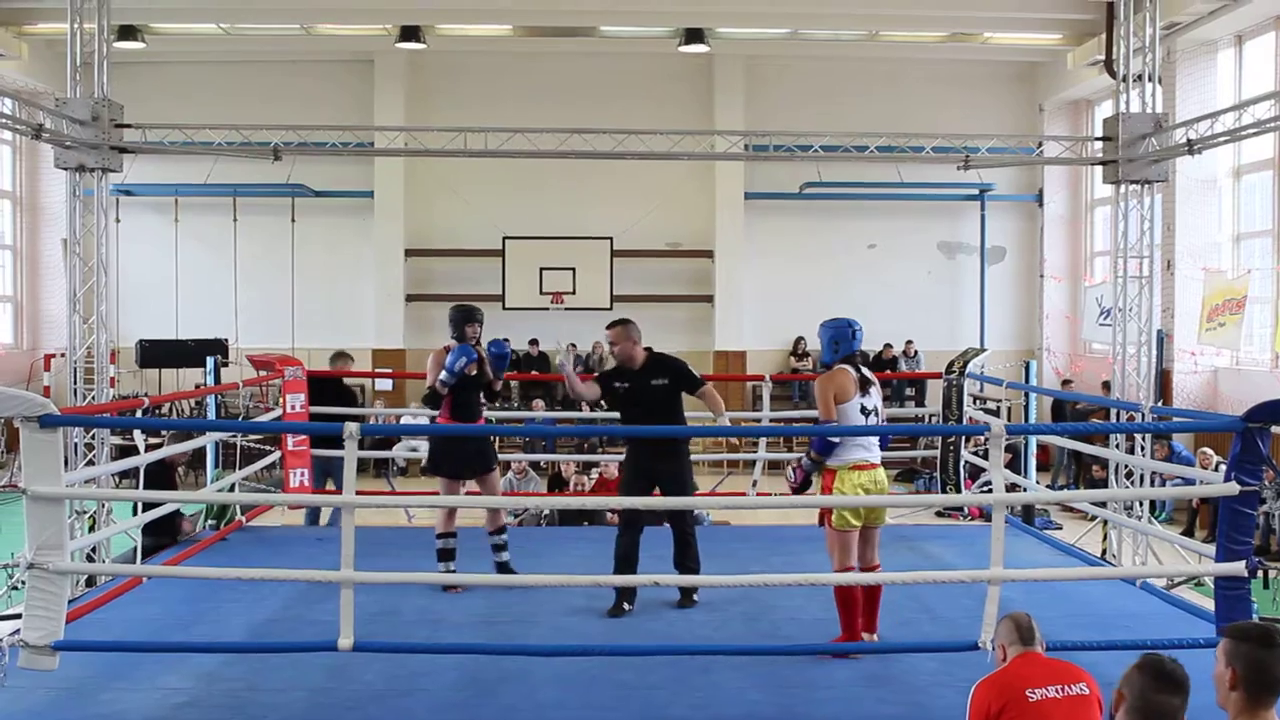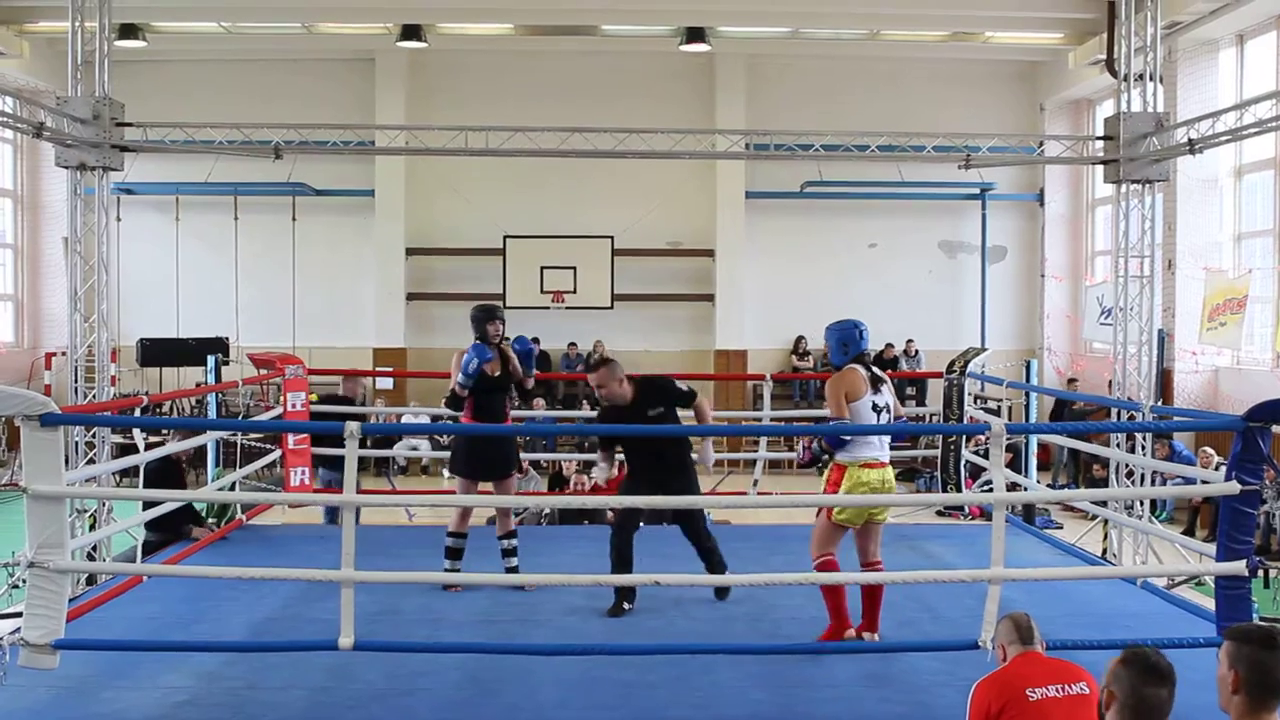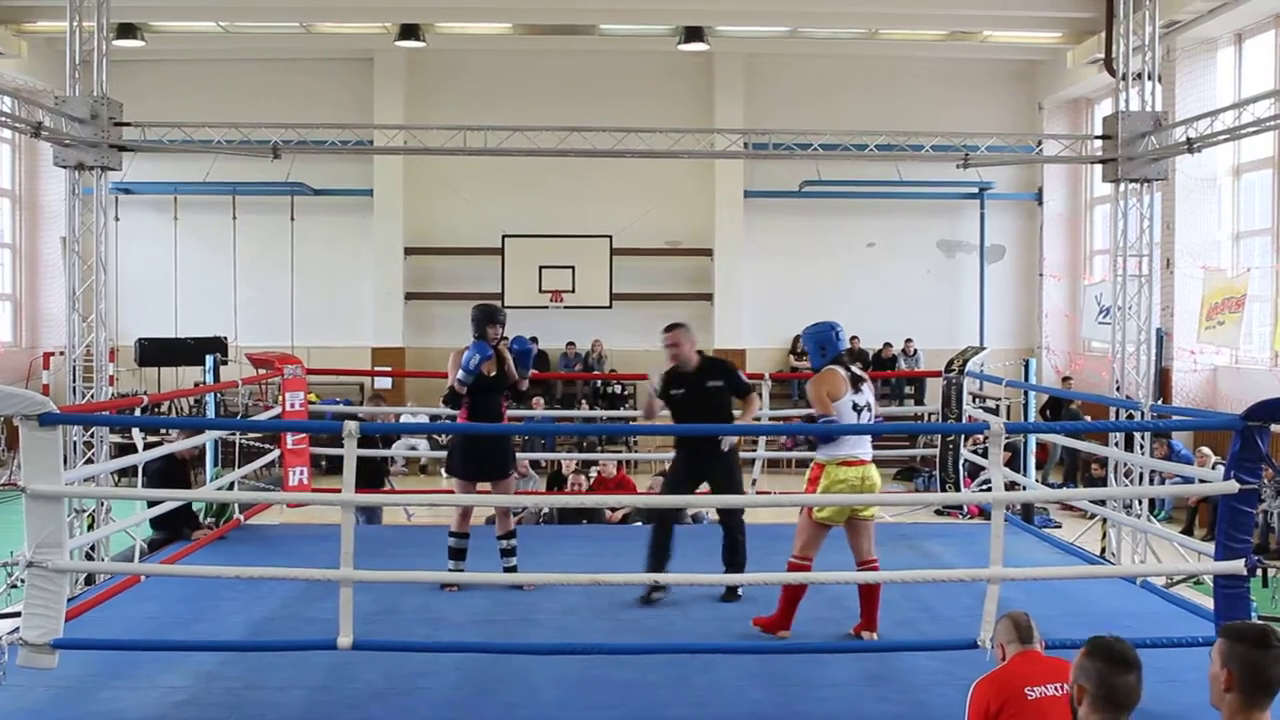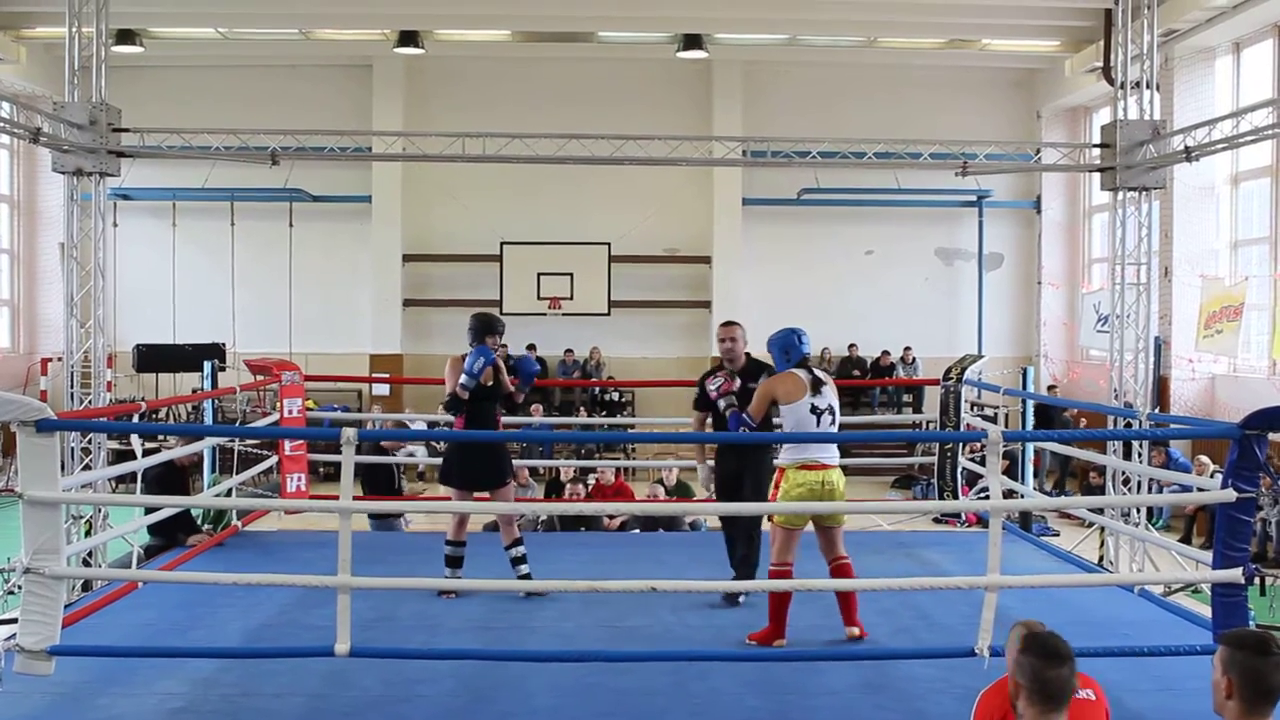
dt=0.4s
person 1, frame 1
left shoulder: (829, 380)
right shoulder: (872, 380)
left elbow: (828, 436)
right elbow: (883, 433)
left wrist: (806, 467)
left hip: (843, 477)
right hip: (875, 475)
left knee: (843, 563)
right knee: (868, 558)
left ankle: (851, 638)
right ankle: (869, 628)
person 1, frame 2
left shoulder: (839, 380)
right shoulder: (882, 378)
left elbow: (840, 434)
right elbow: (899, 426)
left wrist: (816, 449)
left hip: (851, 474)
right hip: (883, 473)
left knee: (822, 549)
right knee: (870, 556)
left ankle: (840, 626)
right ankle: (869, 627)
person 1, frame 3
left shoulder: (820, 381)
right shoulder: (863, 378)
left elbow: (829, 430)
right elbow: (875, 426)
left hip: (833, 472)
right hip: (866, 472)
left knee: (803, 550)
right knee: (865, 553)
left ankle: (781, 622)
right ankle: (869, 625)
person 1, frame 4
left shoulder: (776, 383)
right shoulder: (828, 381)
left elbow: (743, 427)
left wrist: (725, 398)
left hip: (797, 477)
right hip: (831, 476)
left knee: (781, 556)
right knee: (836, 551)
left ankle: (776, 631)
right ankle: (852, 622)
person 2, frame 1
left shoulder: (480, 354)
right shoulder: (440, 356)
left elbow: (492, 396)
right elbow: (432, 401)
left wrist: (499, 370)
right wrist: (450, 373)
left hip: (477, 434)
right hip: (450, 437)
right knee: (450, 506)
left ankle: (502, 564)
right ankle: (447, 571)
person 2, frame 2
left shoulder: (508, 354)
right shoulder: (464, 357)
left elbow: (526, 394)
right elbow: (454, 404)
left wrist: (528, 366)
right wrist: (466, 376)
left hip: (502, 437)
right hip: (473, 438)
left knee: (506, 508)
right knee: (464, 507)
left ankle: (513, 570)
right ankle: (451, 571)
person 2, frame 3
left shoulder: (504, 355)
right shoulder: (461, 356)
left elbow: (518, 394)
right elbow: (452, 402)
left wrist: (524, 367)
right wrist: (467, 372)
left hip: (499, 437)
right hip: (469, 438)
left knee: (505, 508)
right knee: (464, 509)
left ankle: (511, 570)
right ankle: (454, 572)
person 2, frame 4
left shoulder: (497, 365)
right shoulder: (457, 363)
left elbow: (511, 404)
right elbow: (452, 407)
left wrist: (525, 383)
right wrist: (469, 376)
left hip: (493, 446)
right hip: (464, 447)
left knee: (508, 518)
right knee: (460, 517)
left ankle: (525, 578)
right ankle: (451, 580)
person 3, frame 1
left shoulder: (669, 366)
right shoulder: (614, 376)
left elbow: (706, 392)
right elbow: (583, 393)
left wrist: (721, 417)
right wrist: (567, 372)
left hip: (672, 455)
right hip: (637, 456)
left knee: (681, 521)
right knee: (628, 523)
left ankle: (689, 587)
right ankle: (624, 594)
person 3, frame 2
left shoulder: (659, 387)
right shoulder: (607, 416)
left elbow: (699, 403)
right elbow: (606, 456)
left wrist: (707, 441)
right wrist: (602, 467)
left hip: (678, 467)
right hip: (640, 472)
left knee: (695, 528)
right knee: (621, 527)
left ankle: (719, 572)
right ankle: (624, 597)
person 3, frame 3
left shoulder: (722, 369)
right shoulder: (667, 381)
left elbow: (752, 399)
right elbow: (649, 415)
left wrist: (738, 427)
right wrist: (651, 394)
left hip: (722, 455)
right hip: (687, 456)
left knee: (731, 519)
right knee: (663, 515)
left ankle: (735, 581)
right ankle: (657, 582)
person 3, frame 4
left shoulder: (764, 372)
right shoulder: (709, 379)
right elbow: (698, 424)
right wrist: (701, 465)
left hip: (758, 455)
right hip: (726, 456)
left knee: (750, 519)
right knee: (730, 521)
left ankle: (742, 584)
right ankle: (741, 575)
